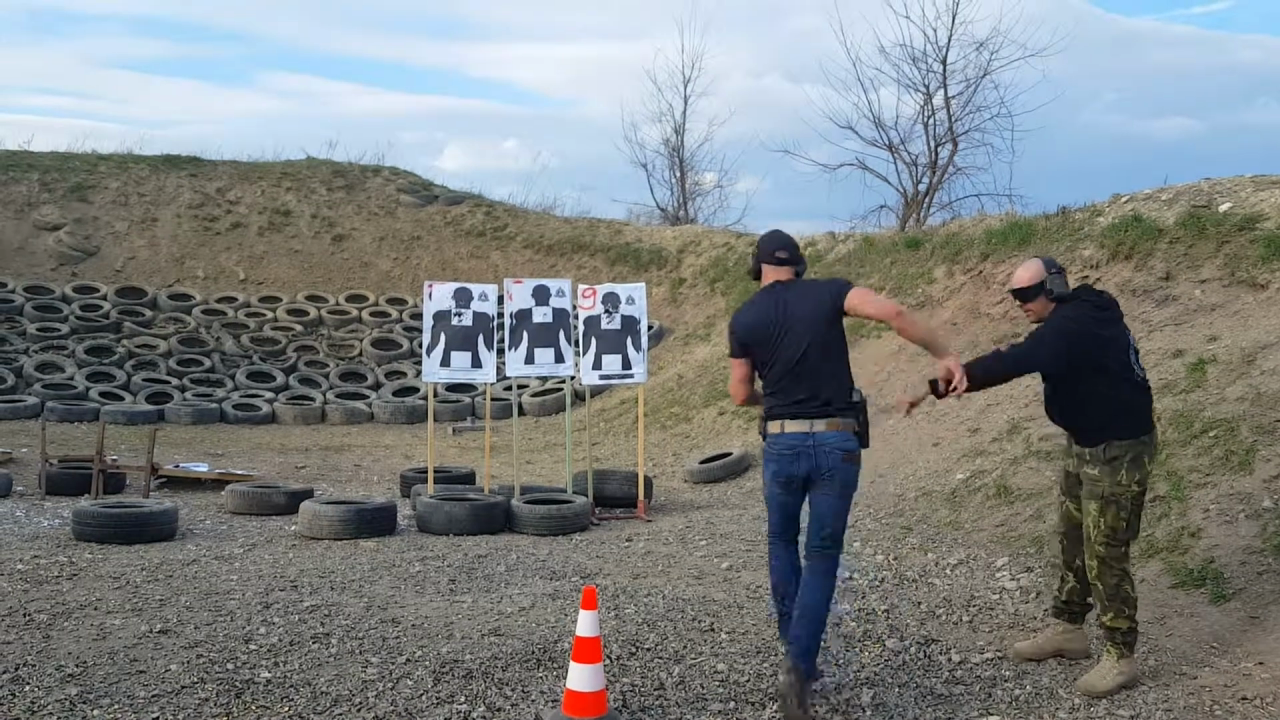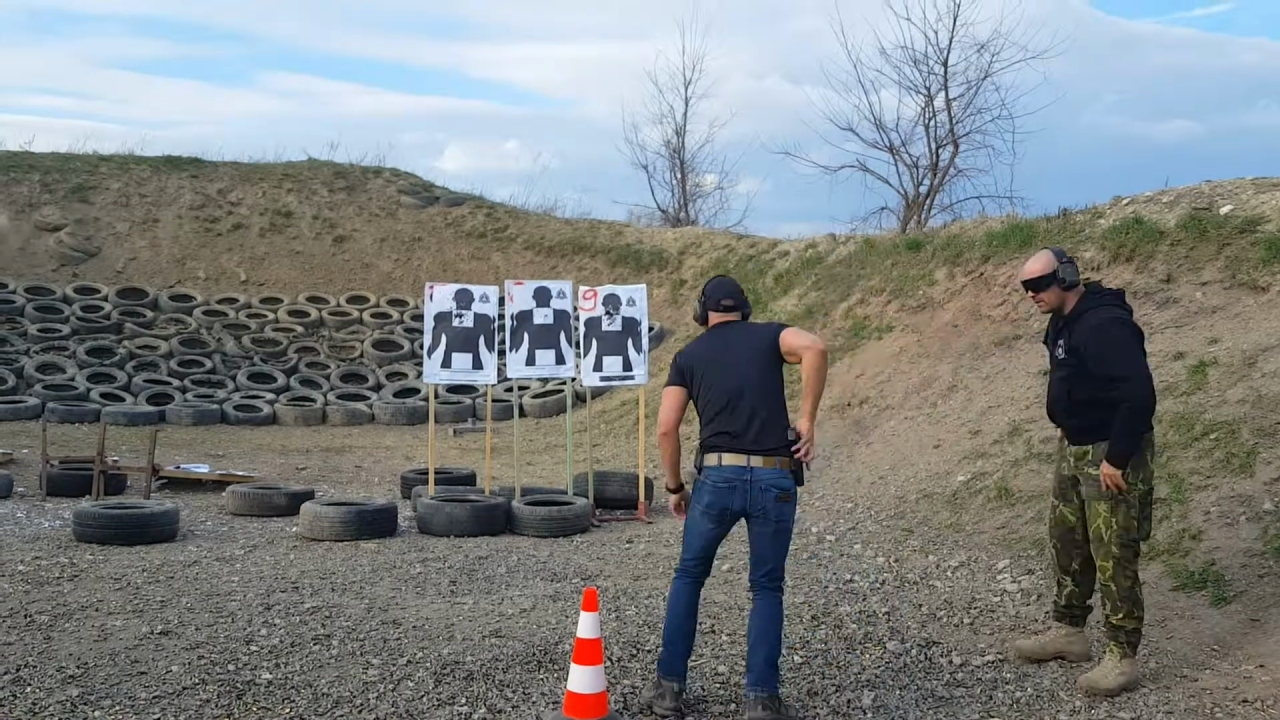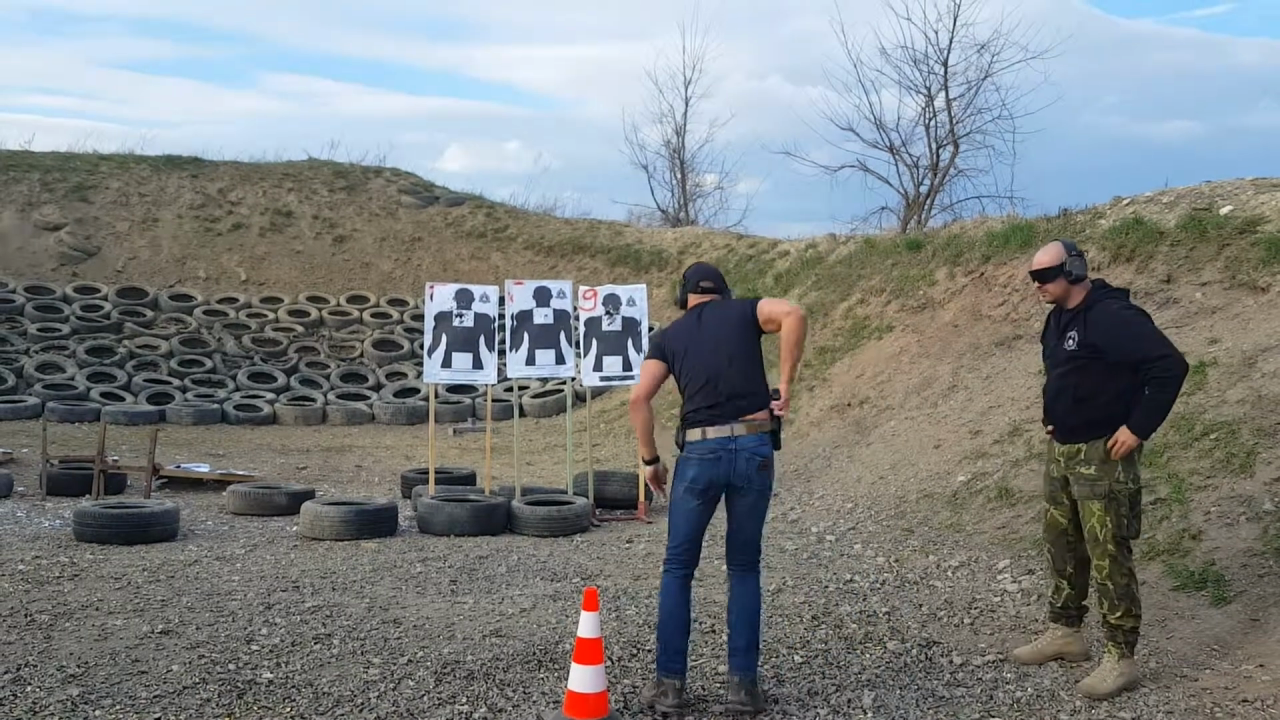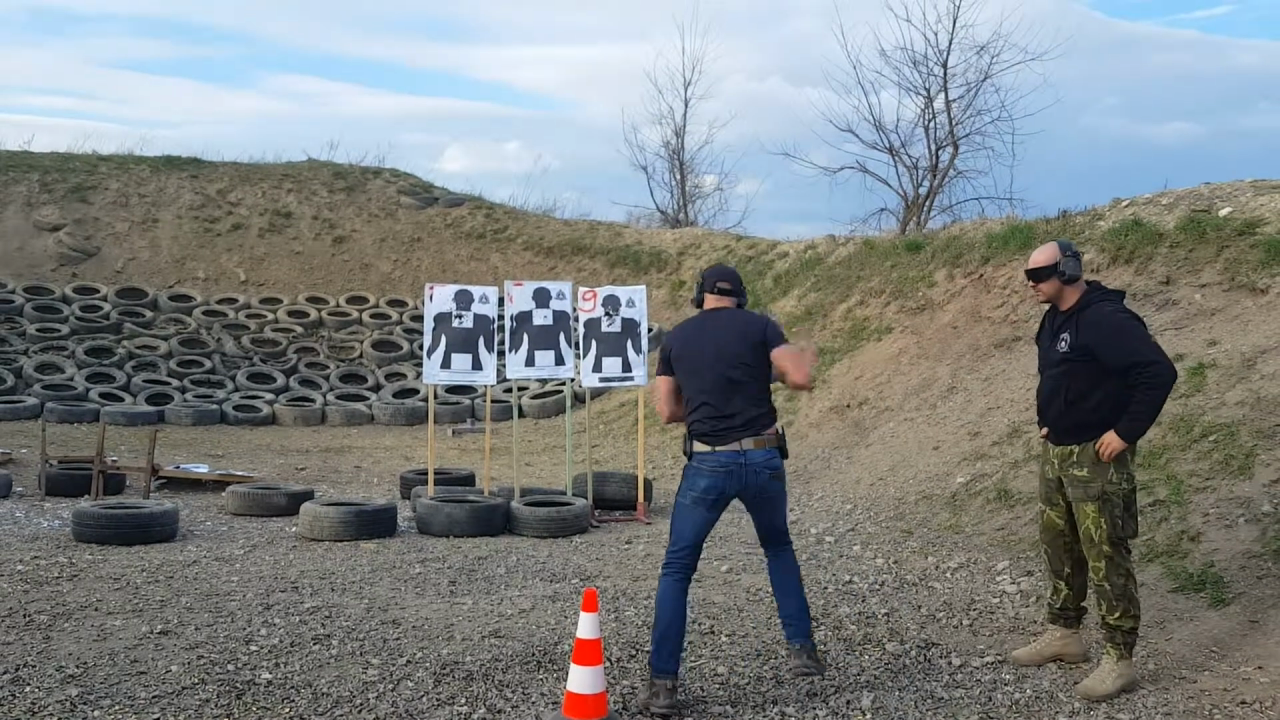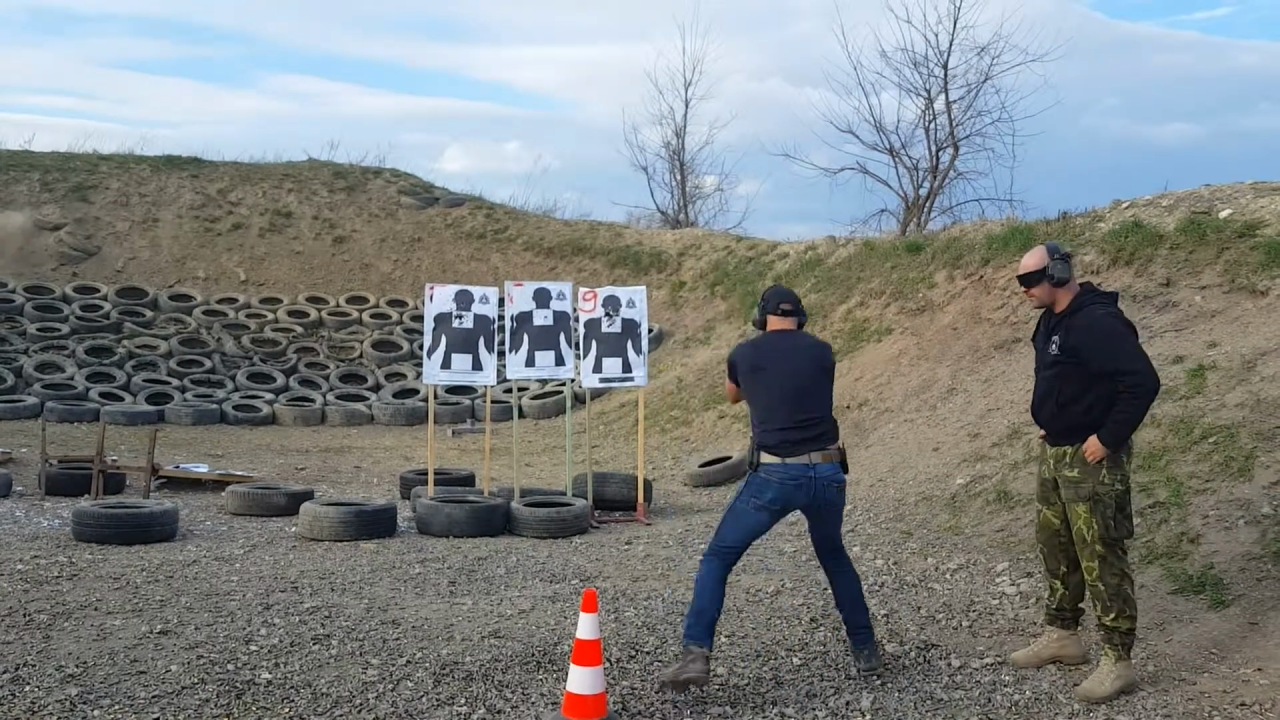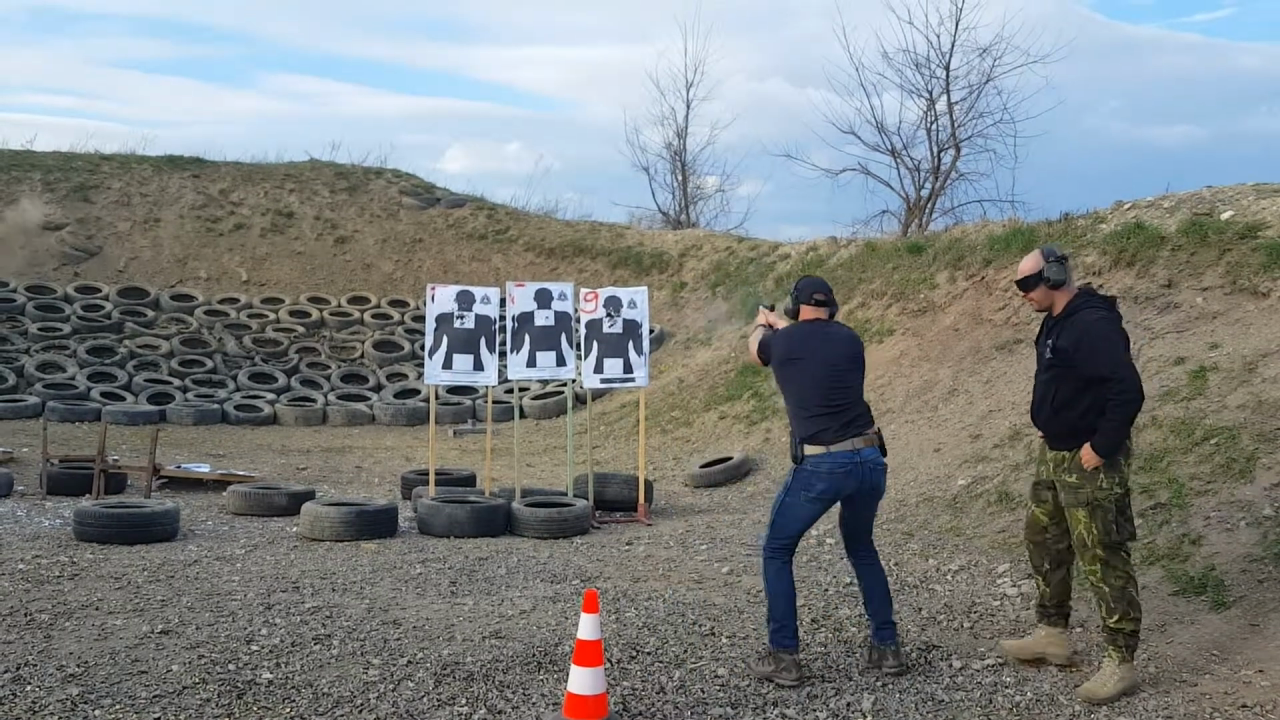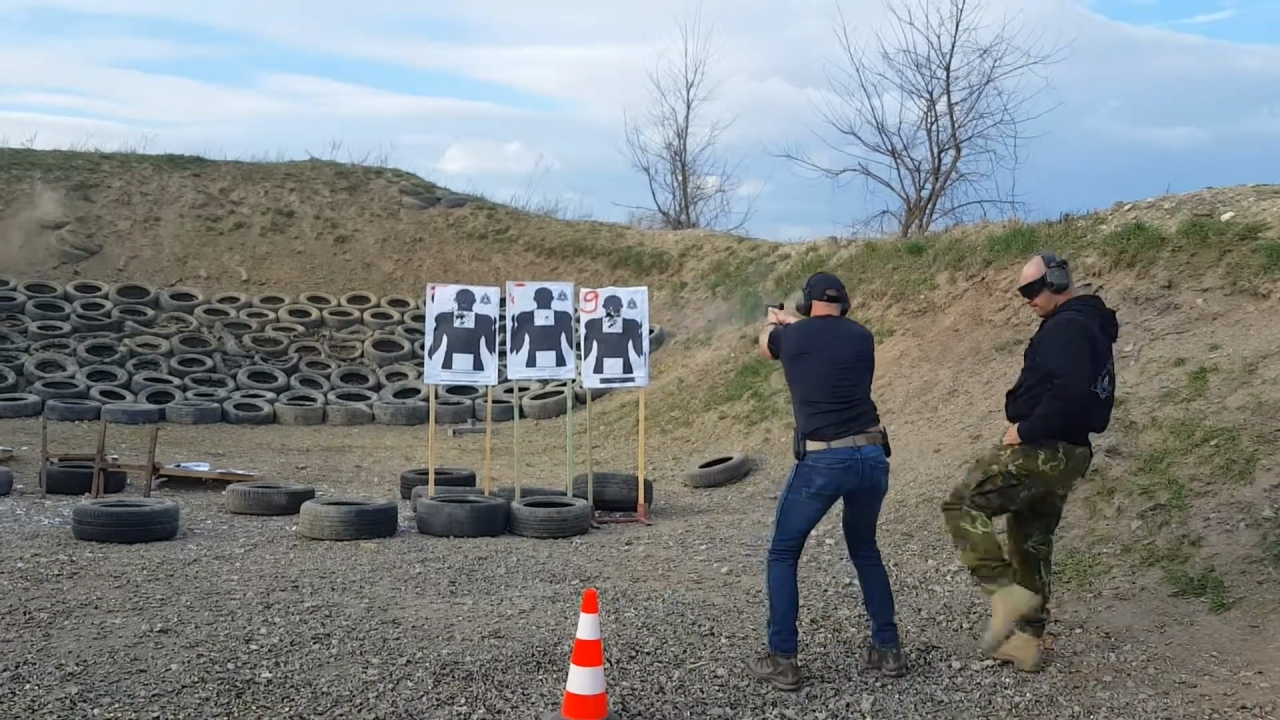
dt=0.3s
person 1, frame 1
left shoulder: (1071, 328)
right shoulder: (1083, 316)
left elbow: (1011, 363)
left wrist: (936, 388)
left hip: (1118, 452)
right hip: (1088, 446)
left knee: (1105, 554)
right knee: (1074, 542)
left ankle: (1121, 657)
right ankle: (1067, 629)
person 1, frame 2
left shoulder: (1104, 324)
right shoulder: (1064, 321)
left elbow: (1138, 392)
left wrist: (1116, 455)
left hip: (1114, 455)
right hip: (1076, 448)
left knee: (1113, 556)
right knee: (1068, 544)
left ankle: (1123, 658)
right ankle: (1068, 631)
person 1, frame 3
left shoulder: (1114, 317)
right shoulder: (1058, 318)
left elbow: (1170, 367)
left wrist: (1138, 428)
left hip: (1103, 454)
right hip: (1061, 450)
left knee: (1108, 555)
right knee: (1061, 545)
left ankle: (1121, 658)
right ankle: (1065, 632)
person 1, frame 4
left shoulder: (1106, 319)
right shoulder: (1054, 319)
left elbow: (1159, 373)
left wrist: (1126, 432)
left hip: (1097, 456)
right hip: (1057, 452)
left knee: (1106, 555)
right knee: (1058, 546)
left ankle: (1119, 659)
right ankle: (1063, 633)
person 1, frame 5
left shoulder: (1098, 322)
right shoulder: (1051, 321)
left elbow: (1142, 382)
left wrist: (1109, 438)
left hip: (1091, 457)
right hip: (1055, 452)
left knee: (1100, 556)
right knee: (1055, 546)
left ankle: (1118, 661)
right ankle: (1062, 635)
person 1, frame 6
left shoulder: (1094, 326)
right shoulder: (1061, 323)
left elbow: (1128, 393)
left wrist: (1101, 447)
left hip: (1091, 462)
right hip: (1059, 455)
left knee: (1104, 559)
right knee: (1044, 542)
left ankle: (1121, 664)
right ankle: (1051, 634)
person 1, frame 7
left shoulder: (1068, 327)
right shoulder: (1091, 327)
left elbow: (1070, 391)
right elbow: (1091, 397)
left wrist: (1025, 430)
left hip: (1038, 450)
right hip: (1070, 452)
left knee: (962, 505)
right knee: (1031, 542)
left ankle: (1007, 590)
right ankle: (1027, 639)
person 2, frame 1
left shoulder: (743, 318)
right shoulder: (827, 291)
left elbow: (741, 395)
right elbow: (892, 312)
right wrist: (945, 356)
left hip: (782, 445)
right hip: (837, 443)
left knee: (781, 543)
right knee: (821, 558)
left ankle: (795, 644)
right ankle: (798, 670)
person 2, frame 2
left shoulder: (688, 356)
right shoulder: (768, 334)
left elbow: (666, 428)
right elbow: (815, 347)
left wrist: (675, 487)
right wrist: (808, 420)
left hip: (718, 477)
right hip: (773, 479)
left knee: (689, 577)
right knee: (767, 588)
person 2, frame 3
left shoulder: (668, 337)
right shoulder: (744, 310)
left elbow: (638, 398)
right elbow: (793, 314)
left wrist: (650, 459)
right wrist: (785, 383)
left hip: (699, 454)
right hip: (753, 452)
left knee: (678, 567)
right knee: (744, 568)
left ankle: (669, 682)
right ankle: (742, 681)
person 2, frame 4
left shoulder: (674, 338)
right shoulder: (759, 326)
left elbow: (667, 413)
right elbow: (803, 378)
right wrist: (803, 354)
left hip: (708, 465)
right hip: (762, 460)
left knee: (676, 573)
right knee: (778, 548)
right ankle: (801, 648)
person 2, frame 5
left shoulder: (744, 354)
right shoulder: (823, 352)
left elbow: (733, 396)
left hip: (774, 476)
right hip: (827, 474)
left knee: (717, 559)
right knee: (833, 557)
left ankle: (695, 654)
right ankle: (865, 650)
person 2, frame 6
left shoulder: (780, 342)
right shoulder: (850, 339)
left elbow: (755, 348)
left wrist: (763, 323)
left hip: (820, 465)
right hip: (869, 459)
left knee: (777, 552)
right knee: (861, 548)
left ankle: (784, 656)
right ankle: (886, 646)
person 2, frame 7
left shoulder: (791, 337)
right shoulder: (861, 337)
left elbow: (766, 343)
left wrist: (774, 321)
left hip: (822, 462)
right hip: (872, 457)
left knee: (783, 555)
right knee: (864, 550)
left ankle: (782, 660)
right ankle: (887, 648)
